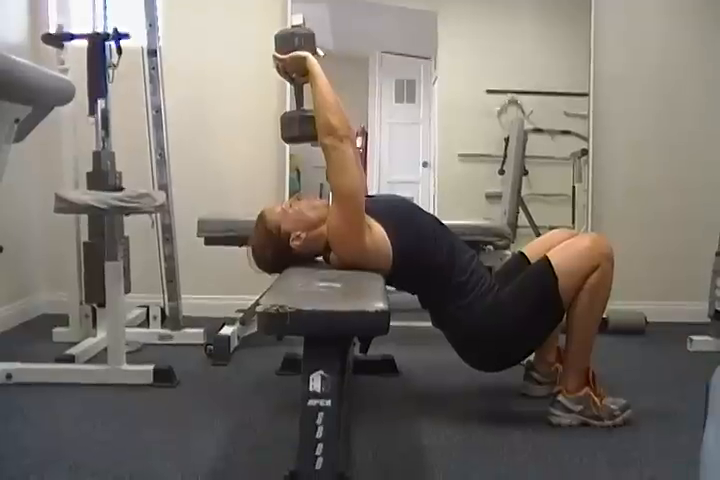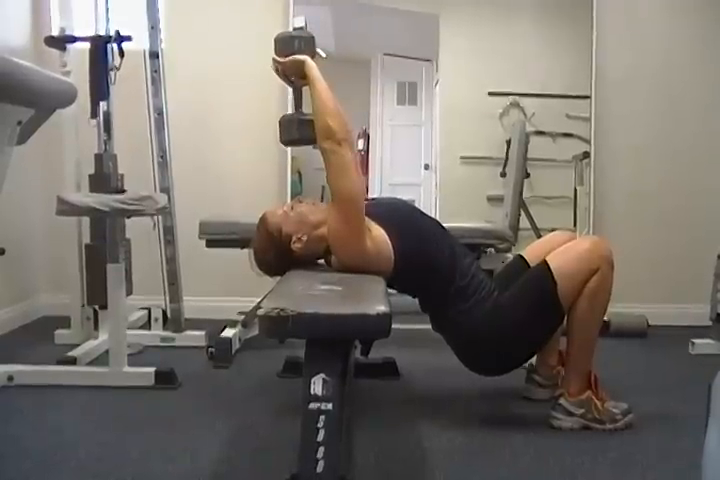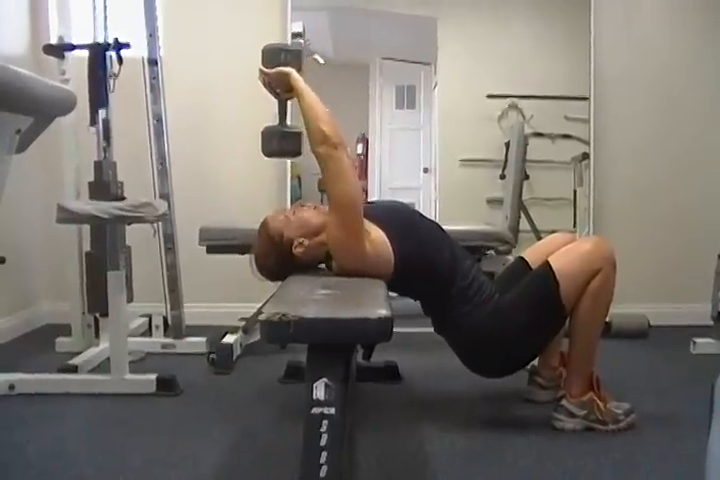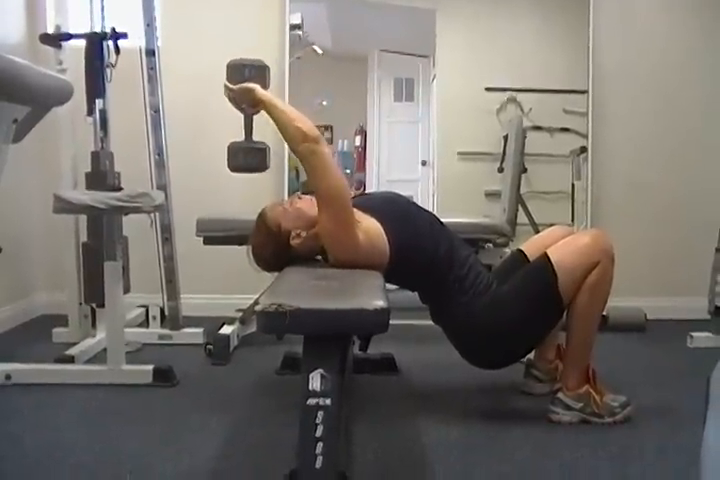
dt=0.7s
person 1, frame 1
left shoulder: (345, 235)
right shoulder: (346, 239)
left elbow: (339, 142)
right elbow: (336, 136)
left wrist: (310, 76)
right wrist: (311, 65)
left hip: (484, 300)
right hip: (490, 326)
left knee: (565, 239)
right knee: (596, 250)
left ankle: (545, 369)
right ankle: (575, 395)
person 1, frame 2
left shoulder: (345, 234)
right shoulder: (347, 240)
left elbow: (337, 144)
right elbow: (335, 140)
left wrist: (307, 78)
right wrist: (310, 68)
left hip: (483, 303)
right hip: (490, 329)
left knee: (564, 241)
right knee: (595, 253)
left ankle: (547, 372)
right ankle: (576, 398)
person 1, frame 3
left shoulder: (346, 241)
right shoulder: (347, 245)
left elbow: (332, 150)
right elbow: (329, 144)
left wrist: (296, 87)
right wrist: (295, 81)
left hip: (484, 306)
right hip: (491, 331)
left knee: (564, 242)
right knee: (597, 253)
left ankle: (549, 374)
right ankle: (578, 399)
person 1, frame 4
left shoulder: (342, 230)
right shoulder: (342, 238)
left elbow: (310, 145)
right elbow: (310, 142)
left wrist: (263, 100)
right wrist: (263, 98)
left hip: (482, 299)
right hip: (488, 322)
left knee: (560, 236)
right knee: (596, 247)
left ankle: (544, 367)
right ankle: (575, 391)
